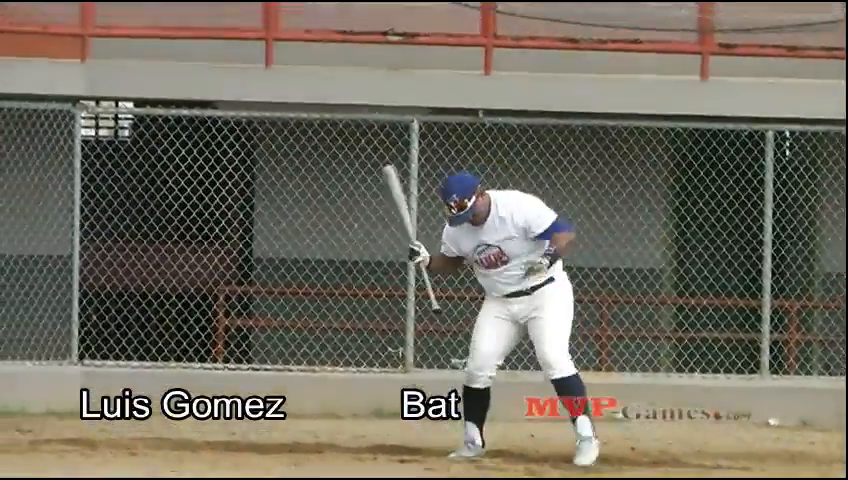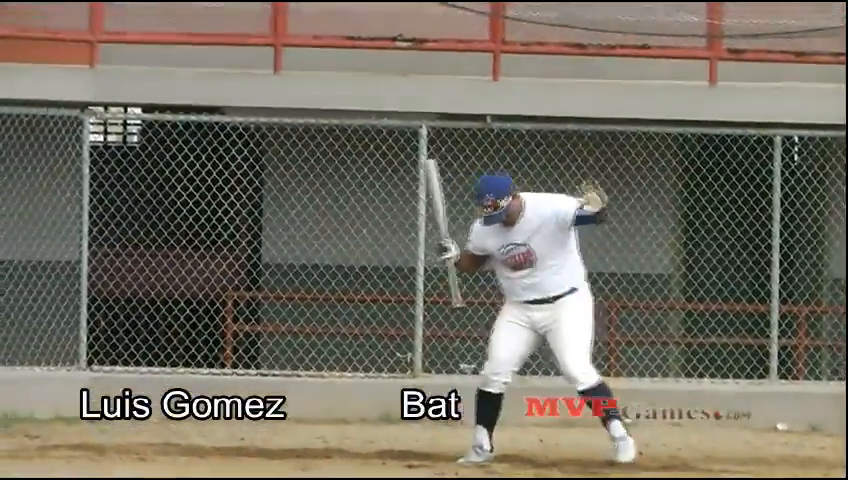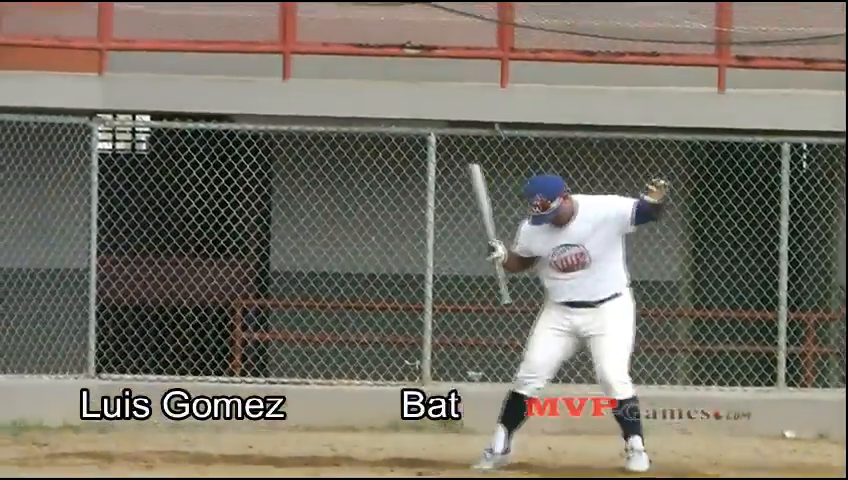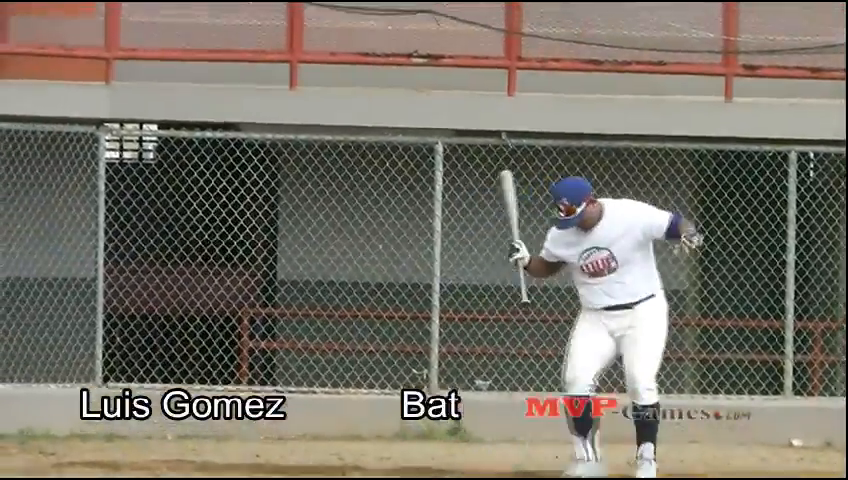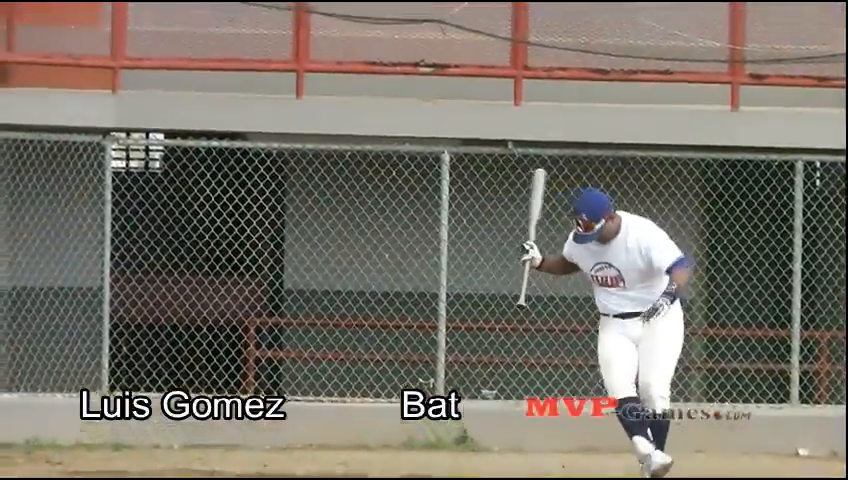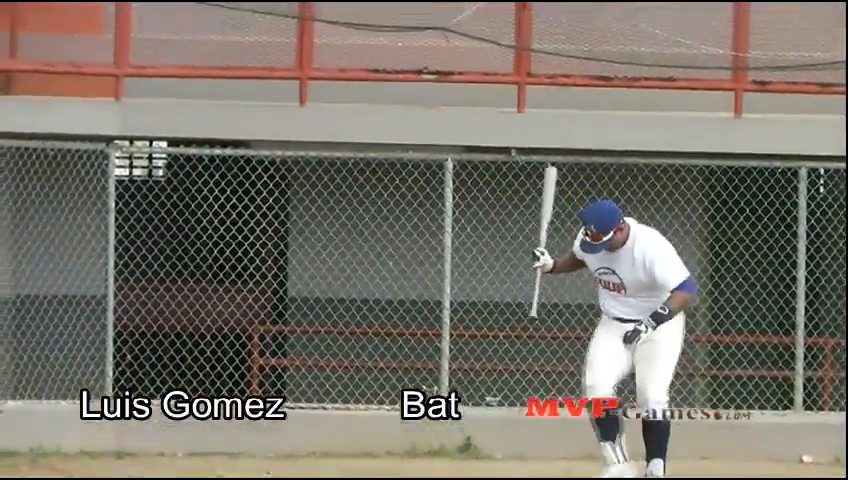
dt=0.2s
person 1, frame 1
left shoulder: (520, 206)
right shoulder: (454, 228)
left elbow: (564, 231)
right elbow: (447, 263)
left wrist: (548, 258)
right wrist: (427, 259)
left hip: (545, 294)
right hip: (499, 302)
left knee: (555, 359)
right knee: (477, 368)
left ankle: (585, 435)
right ankle: (473, 440)
person 1, frame 2
left shoulder: (551, 207)
right shoulder: (484, 228)
left elbow: (595, 214)
right elbow: (472, 262)
left wrist: (594, 206)
right wrist: (454, 256)
left hip: (567, 302)
right hip: (519, 308)
left knee: (576, 369)
right knee: (494, 373)
left ankle: (619, 435)
right ankle: (482, 444)
person 1, frame 3
left shoulder: (602, 209)
right shoulder: (532, 228)
left elbow: (646, 212)
right elbow: (519, 262)
left wrist: (655, 200)
right wrist: (502, 257)
left hip: (608, 309)
right hip: (559, 312)
left knee: (614, 378)
right knee: (529, 375)
left ankle: (636, 447)
right ankle: (499, 447)
person 1, frame 4
left shoulder: (632, 214)
right shoulder: (560, 232)
left elbow: (676, 225)
right elbow: (546, 268)
left wrist: (688, 236)
right wrist: (525, 261)
left hip: (643, 311)
right hip: (596, 316)
left knee: (640, 382)
right knee: (577, 380)
person 1, frame 5
left shoulder: (644, 234)
right shoulder: (580, 238)
left elbow: (681, 267)
right elbow: (568, 264)
left wrist: (668, 297)
right wrist: (538, 261)
left hip: (658, 320)
right hip: (614, 324)
left knee: (654, 389)
right knee: (619, 385)
right ankle: (650, 455)
person 1, frame 6
left shoulder: (651, 246)
right shoulder: (589, 239)
left elbow: (686, 290)
right elbow: (578, 259)
left wrist: (651, 322)
right wrist: (551, 265)
left hip: (660, 327)
right hip: (614, 325)
left knee: (652, 397)
right knee: (597, 385)
